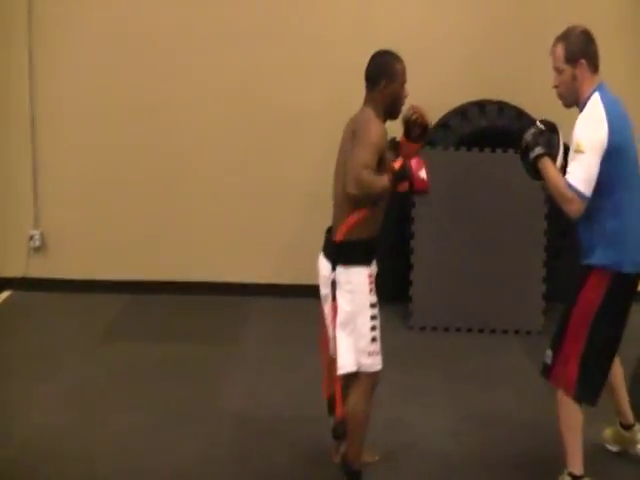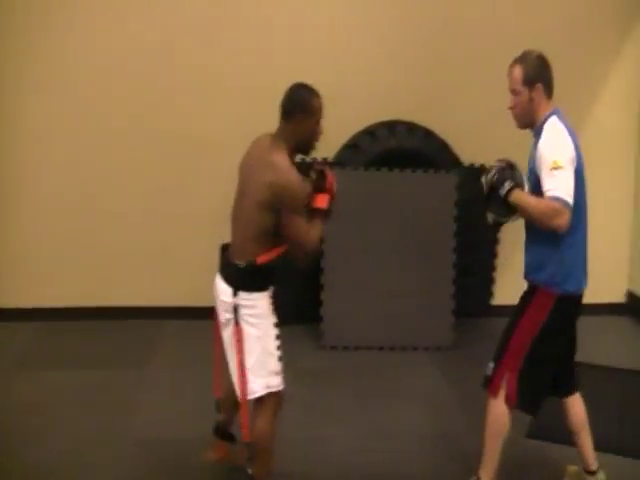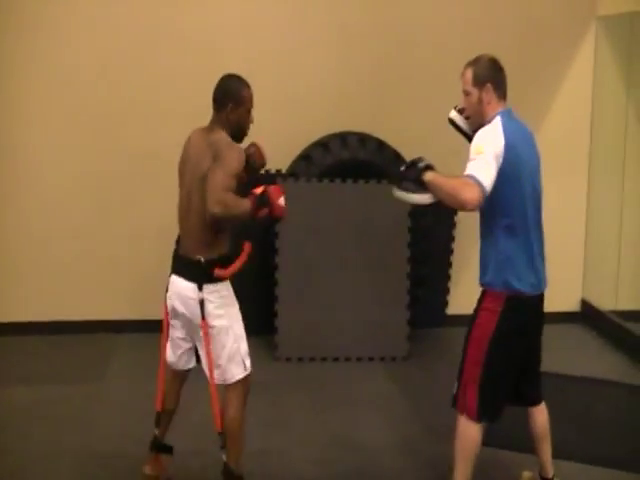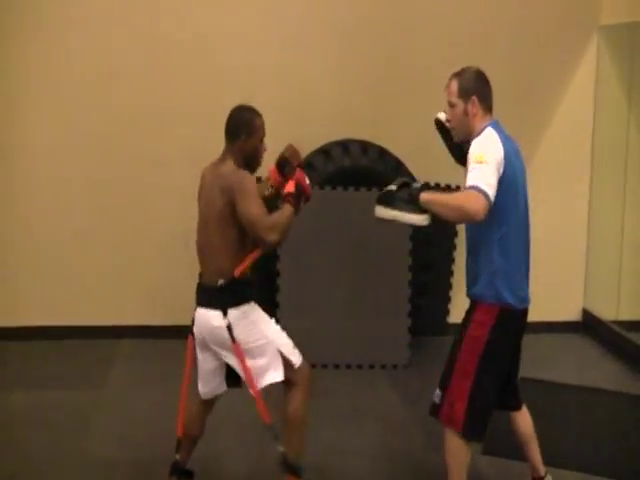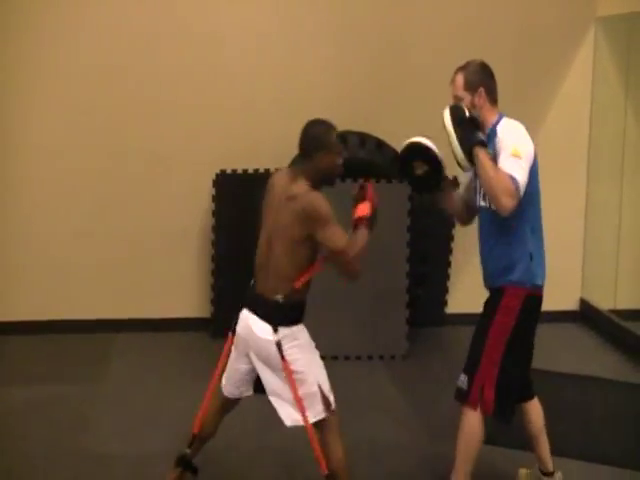
dt=0.4s
person 1, frame 1
left shoulder: (592, 120)
left elbow: (573, 202)
left wrist: (540, 156)
right wrist: (554, 162)
left knee: (568, 369)
right knee: (600, 349)
person 1, frame 2
left shoulder: (553, 139)
right shoulder: (553, 133)
left elbow: (560, 216)
left wrist: (510, 191)
right wrist: (515, 193)
left hip: (551, 282)
right hip: (567, 280)
left knee: (502, 381)
right knee: (563, 381)
person 1, frame 3
left shoulder: (492, 135)
right shoulder: (520, 133)
left elbow: (471, 196)
left wrist: (425, 173)
left hip: (505, 288)
right hip: (532, 285)
left knee: (472, 398)
right knee: (530, 389)
person 1, frame 4
left shoulder: (487, 145)
right shoulder: (503, 143)
left elbow: (475, 207)
left wrist: (416, 193)
right wrist: (457, 151)
left hip: (493, 298)
right hip: (510, 295)
left knee: (452, 406)
right knee: (506, 395)
person 1, frame 5
left shoulder: (512, 135)
right shoulder: (488, 141)
left elbow: (505, 203)
right elbow: (462, 214)
left wrist: (476, 146)
left hip: (516, 286)
right hip: (509, 282)
left knee: (476, 391)
right knee: (516, 386)
person 2, frame 1
left shoulder: (363, 124)
right shoulder: (371, 128)
left elbow: (368, 174)
right elbow: (354, 185)
left wrist: (410, 140)
right wrist: (400, 175)
left hip: (341, 257)
right hip: (351, 265)
left knee: (347, 364)
right knee: (364, 376)
person 2, frame 2
left shoulder: (261, 146)
right shoulder: (286, 178)
right elbow: (306, 246)
left wrist: (306, 193)
right wrist: (321, 202)
left hip: (231, 279)
right hip: (249, 292)
left knee: (246, 374)
right knee: (268, 397)
left ankle: (222, 432)
person 2, frame 3
left shoulder: (194, 140)
right shoulder: (226, 149)
right elbow: (216, 206)
left wrist: (244, 168)
right wrist: (260, 201)
left hip: (181, 277)
right hip: (208, 285)
left knee: (177, 370)
right knee: (236, 386)
person 2, frame 4
left shoulder: (210, 174)
right shoulder: (238, 179)
right elbow: (268, 234)
left wrist: (277, 175)
right wrist: (294, 196)
left hip: (205, 307)
right hip: (233, 308)
left knee: (206, 396)
right knee: (298, 376)
person 2, frame 5
left shoulder: (279, 180)
right shoulder: (313, 204)
right elbow: (351, 265)
right wrist: (364, 220)
left hip: (250, 315)
right hip: (280, 328)
left knee: (227, 398)
right knee: (326, 422)
